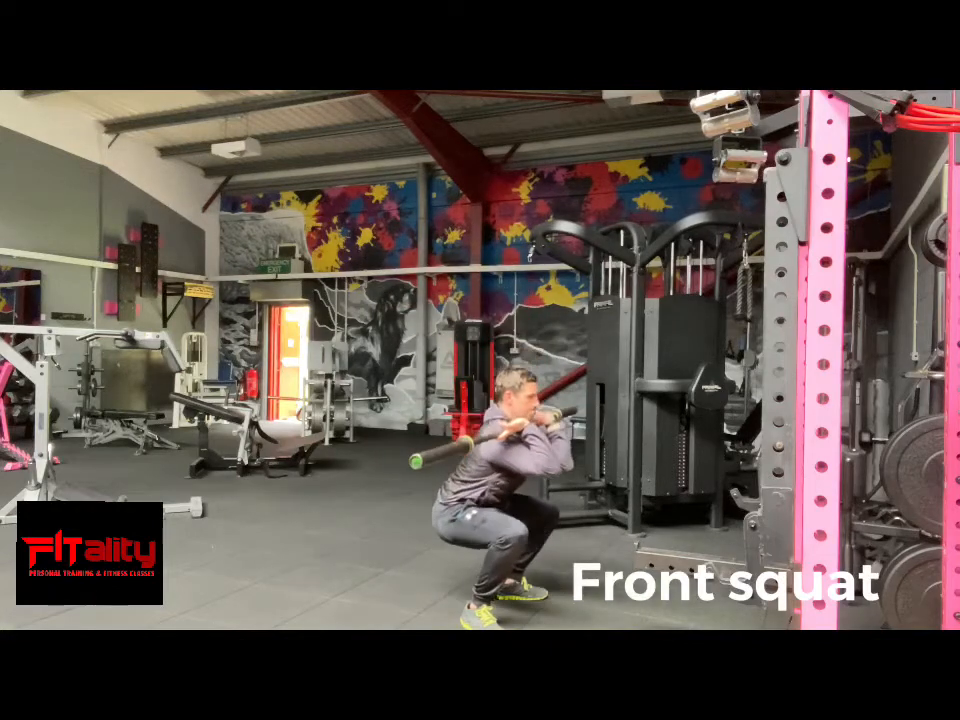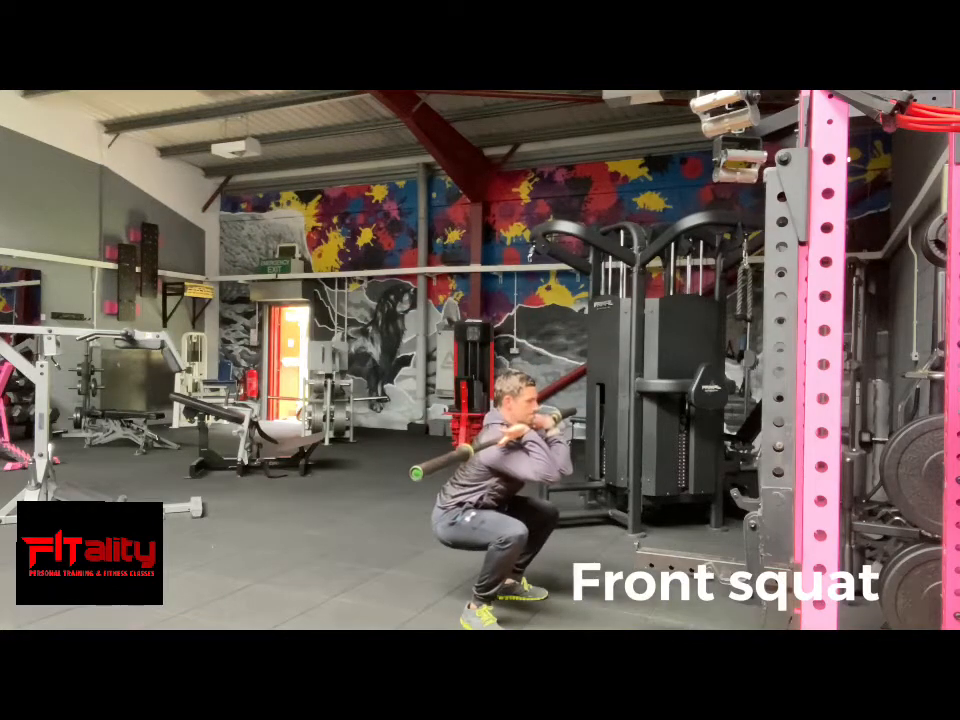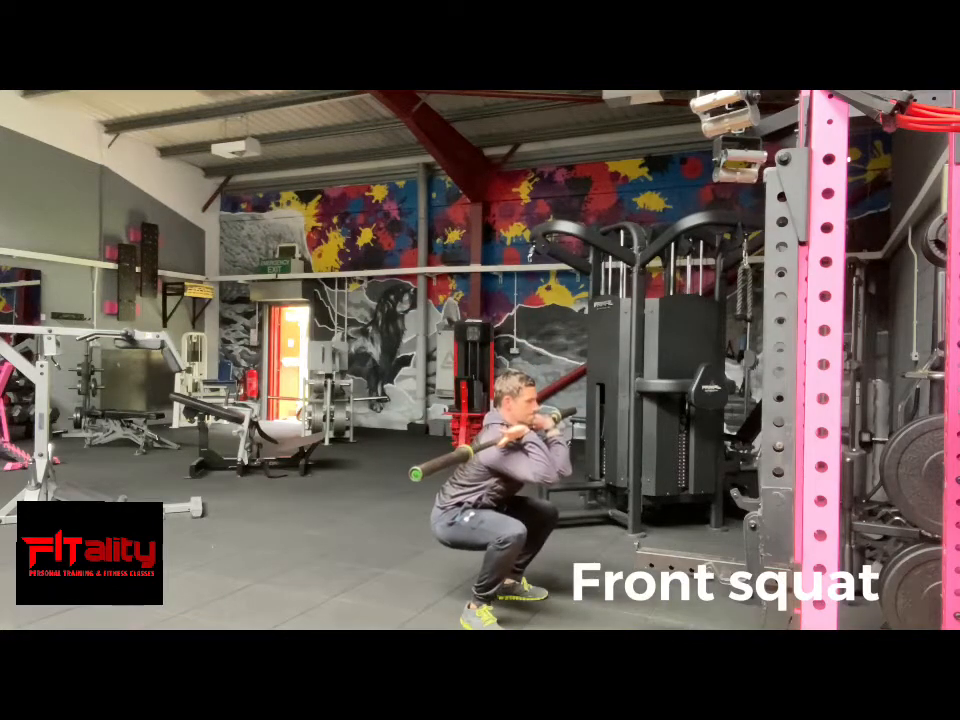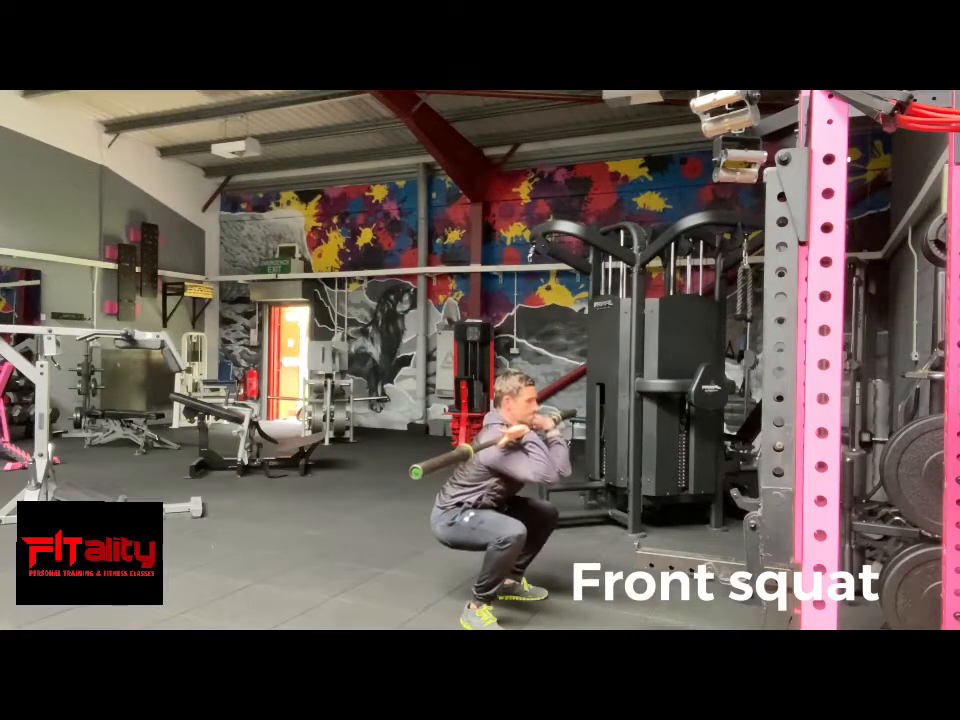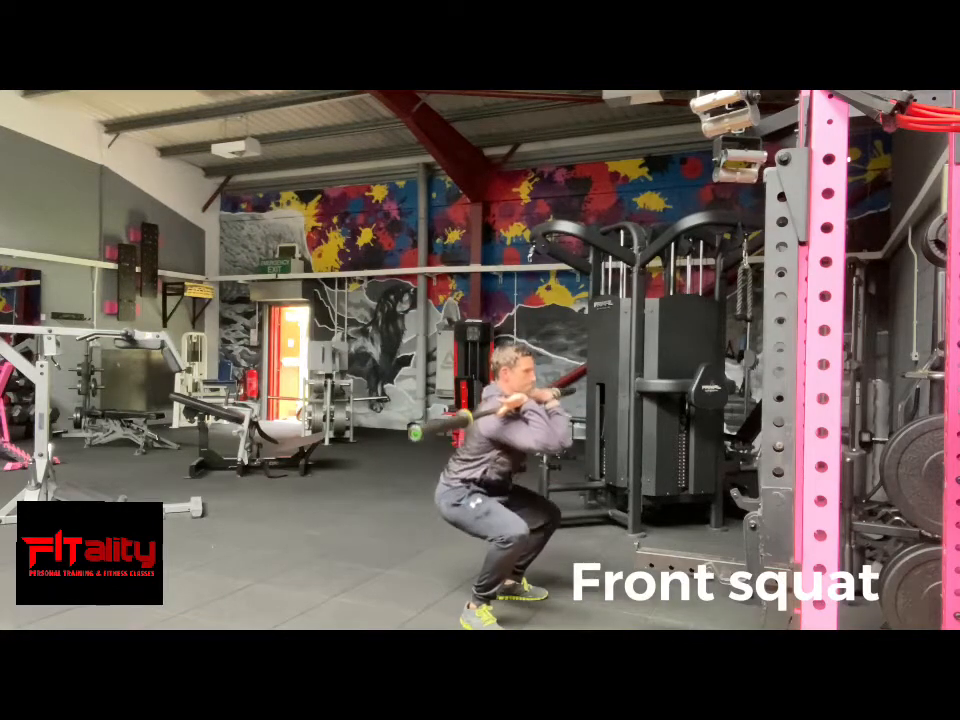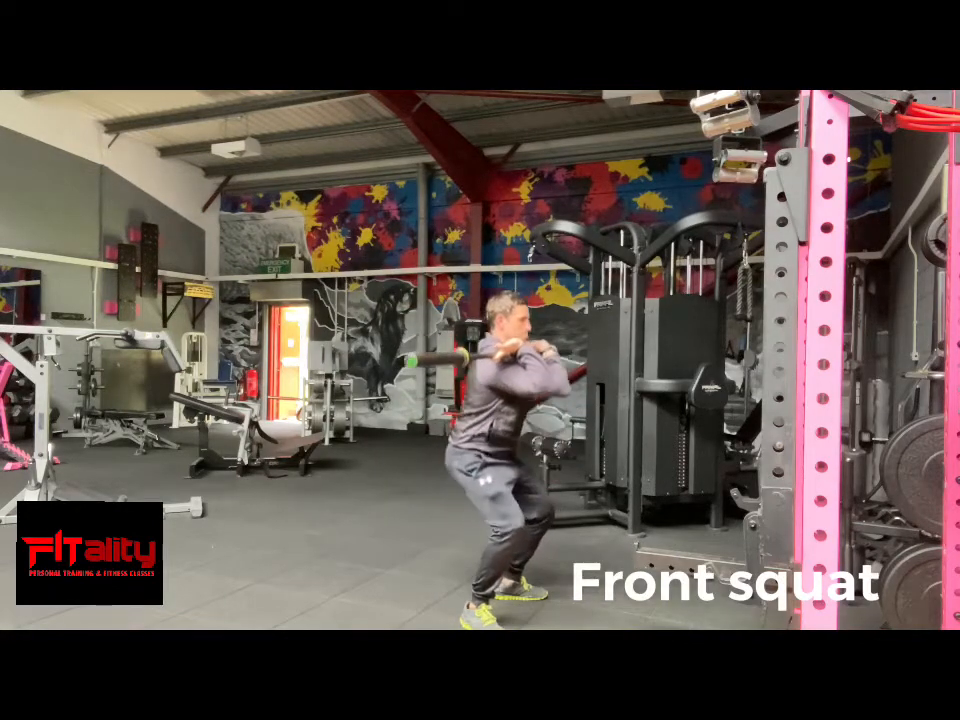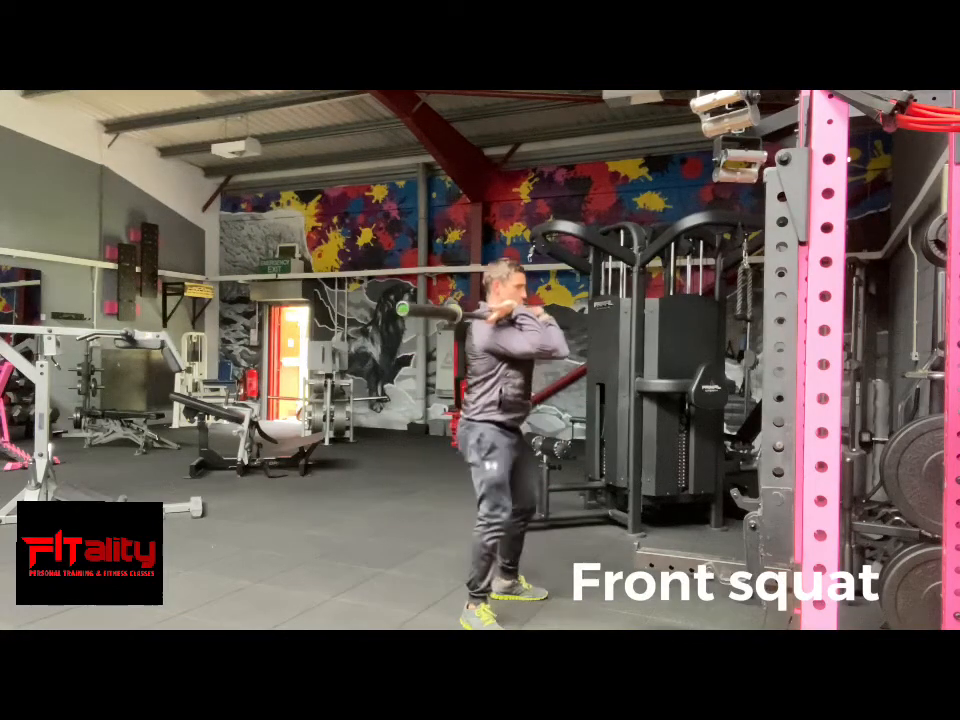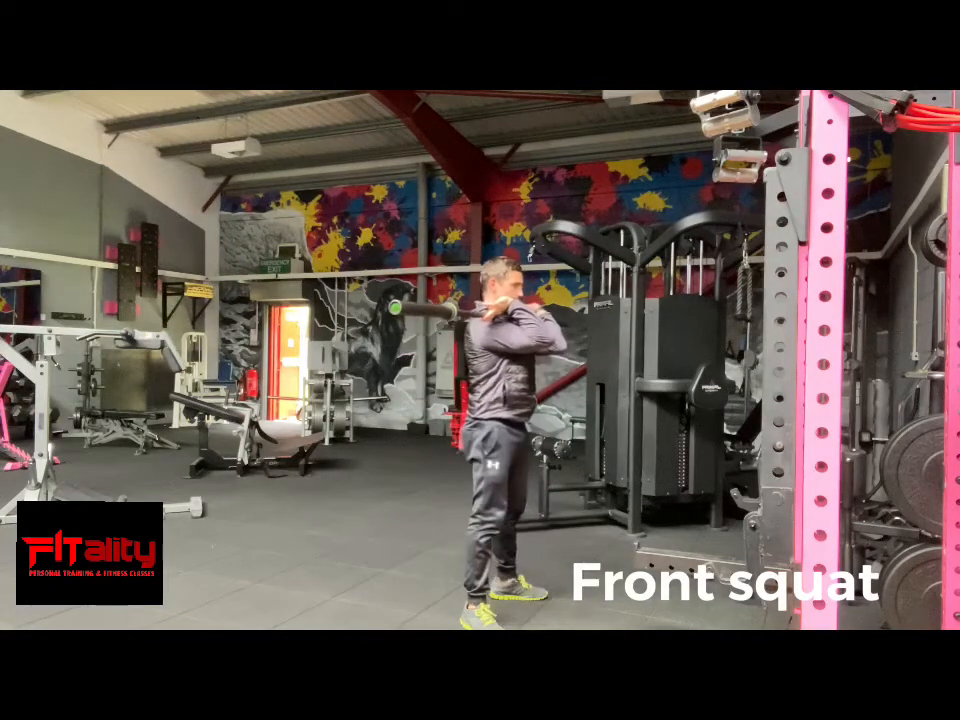
dt=0.3s
person 1, frame 1
left shoulder: (519, 428)
right shoulder: (498, 437)
left elbow: (563, 463)
right elbow: (546, 467)
left wrist: (553, 425)
right wrist: (531, 428)
left hip: (487, 503)
right hip: (455, 513)
left knee: (547, 514)
right knee: (513, 533)
left ankle: (510, 580)
right ankle: (476, 608)
person 1, frame 2
left shoulder: (518, 432)
right shoulder: (497, 442)
left elbow: (562, 468)
right elbow: (546, 474)
left wrist: (551, 429)
right wrist: (530, 434)
left hip: (485, 507)
right hip: (453, 516)
left knee: (546, 514)
right knee: (513, 533)
left ankle: (510, 580)
right ankle: (477, 607)
person 1, frame 3
left shoulder: (518, 432)
right shoulder: (497, 441)
left elbow: (562, 469)
right elbow: (545, 475)
left wrist: (551, 430)
right wrist: (530, 435)
left hip: (483, 507)
right hip: (453, 516)
left knee: (546, 514)
right knee: (512, 533)
left ankle: (511, 580)
right ankle: (477, 607)
person 1, frame 4
left shoulder: (519, 434)
right shoulder: (497, 442)
left elbow: (562, 470)
right elbow: (545, 475)
left wrist: (551, 431)
right wrist: (530, 435)
left hip: (485, 507)
right hip: (453, 516)
left knee: (546, 515)
right knee: (512, 533)
left ankle: (510, 580)
right ankle: (476, 607)
person 1, frame 5
left shoulder: (519, 407)
right shoulder: (497, 415)
left elbow: (563, 441)
right elbow: (545, 442)
left wrist: (551, 403)
right wrist: (531, 405)
left hip: (493, 488)
right hip: (460, 494)
left knee: (547, 516)
right knee: (514, 532)
left ankle: (510, 580)
right ankle: (476, 607)
person 1, frame 6
left shoulder: (515, 358)
right shoulder: (493, 363)
left elbow: (560, 387)
right elbow: (542, 386)
left wrist: (547, 353)
right wrist: (526, 350)
left hip: (503, 454)
right hip: (473, 456)
left knee: (541, 512)
right knee: (509, 525)
left ankle: (510, 580)
right ankle: (476, 606)
person 1, frame 7
left shoulder: (512, 323)
right shoulder: (489, 327)
left elbow: (559, 350)
right elbow: (542, 346)
left wrist: (542, 317)
right wrist: (523, 312)
left hip: (509, 430)
right hip: (485, 431)
left knee: (524, 507)
right knee: (496, 516)
left ankle: (508, 579)
right ankle: (475, 606)
person 1, frame 8
left shoulder: (510, 321)
right shoulder: (486, 325)
left elbow: (557, 343)
right elbow: (543, 341)
left wrist: (537, 312)
right wrist: (516, 307)
left hip: (513, 427)
right hip: (491, 429)
left knee: (512, 511)
right knee: (488, 515)
left ankle: (506, 579)
right ankle: (474, 605)
